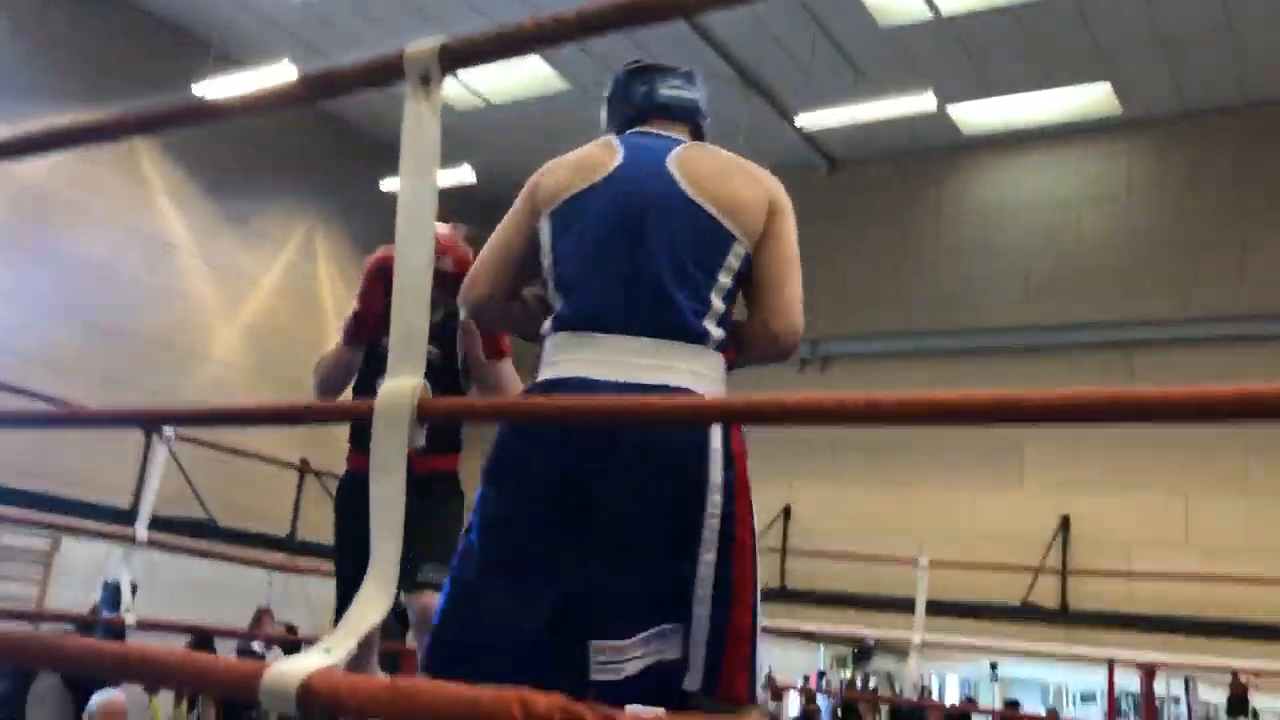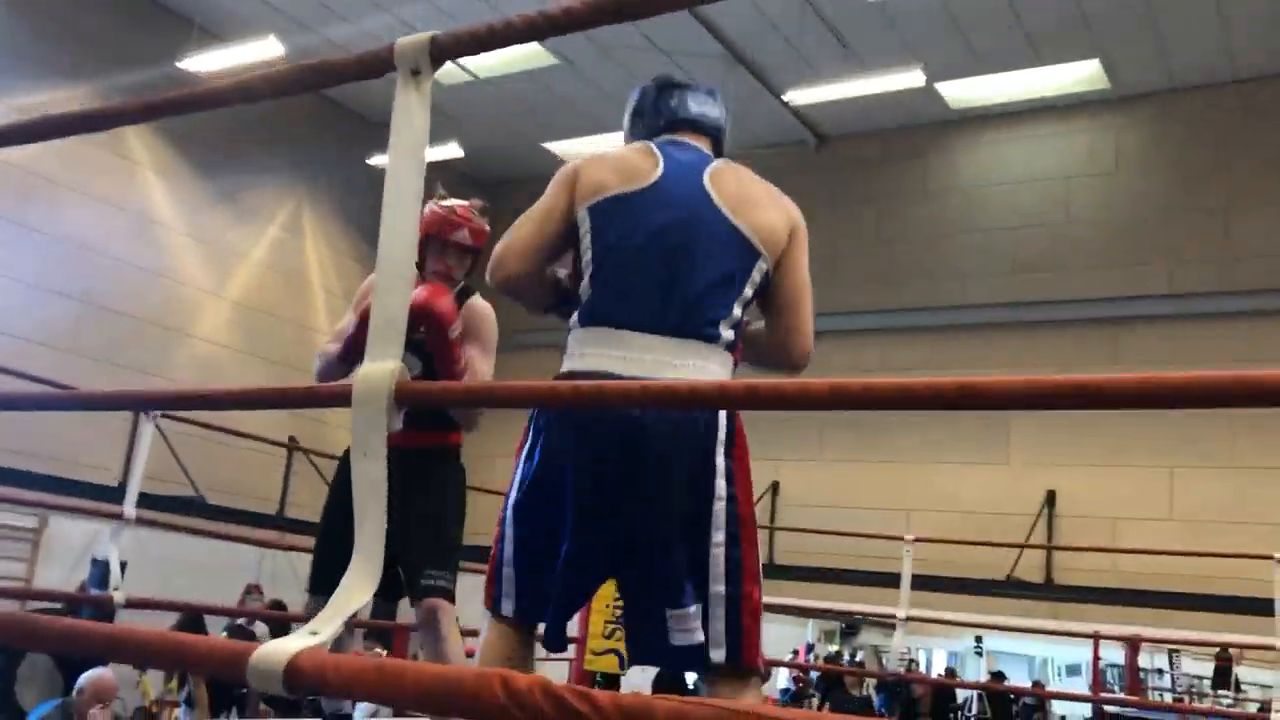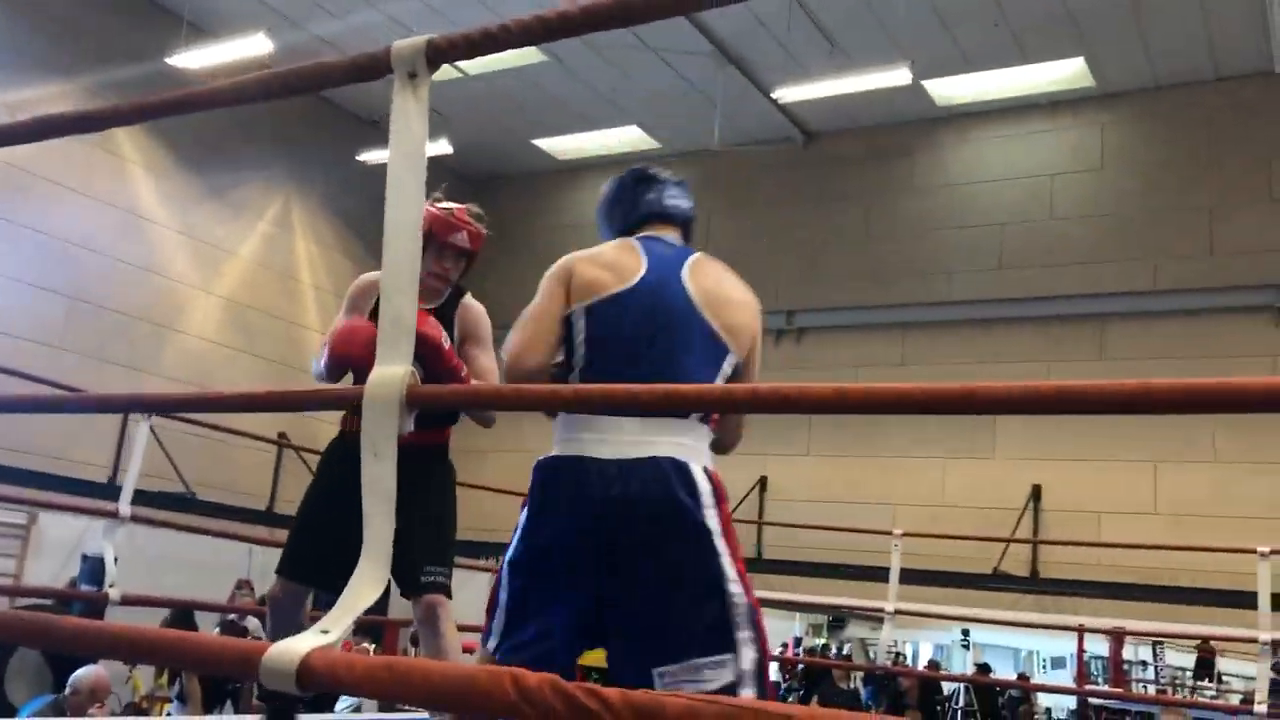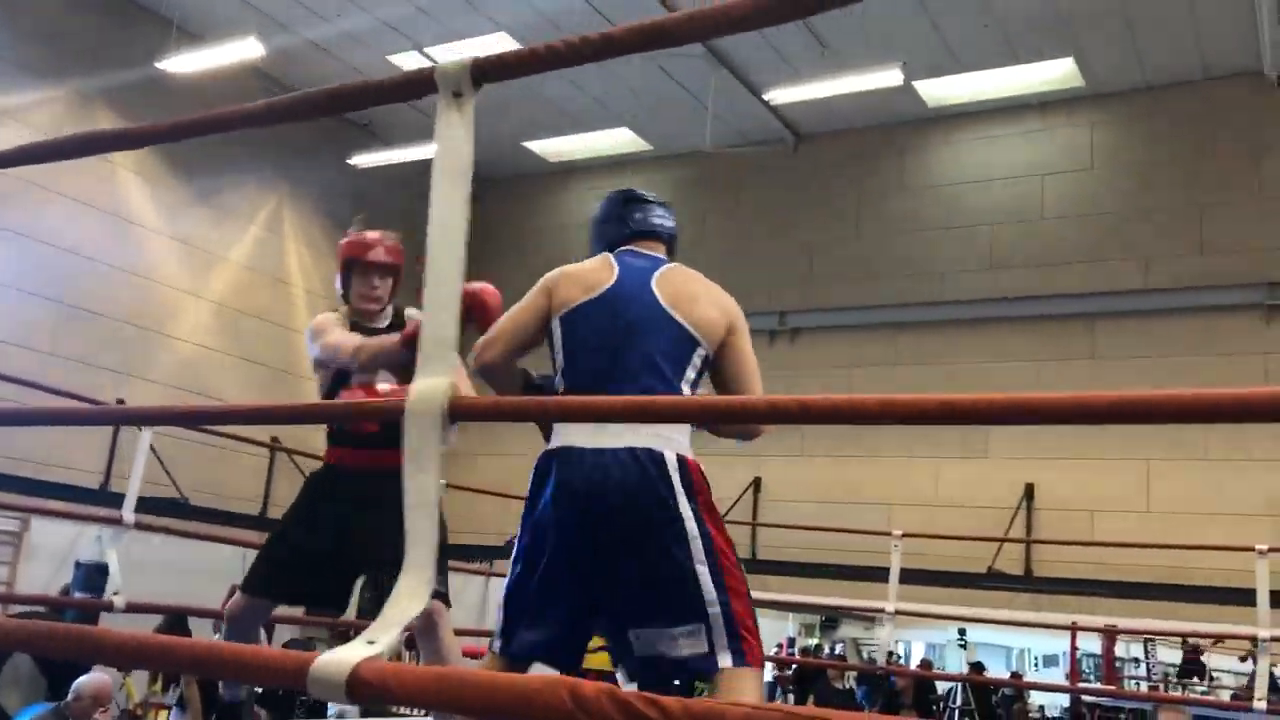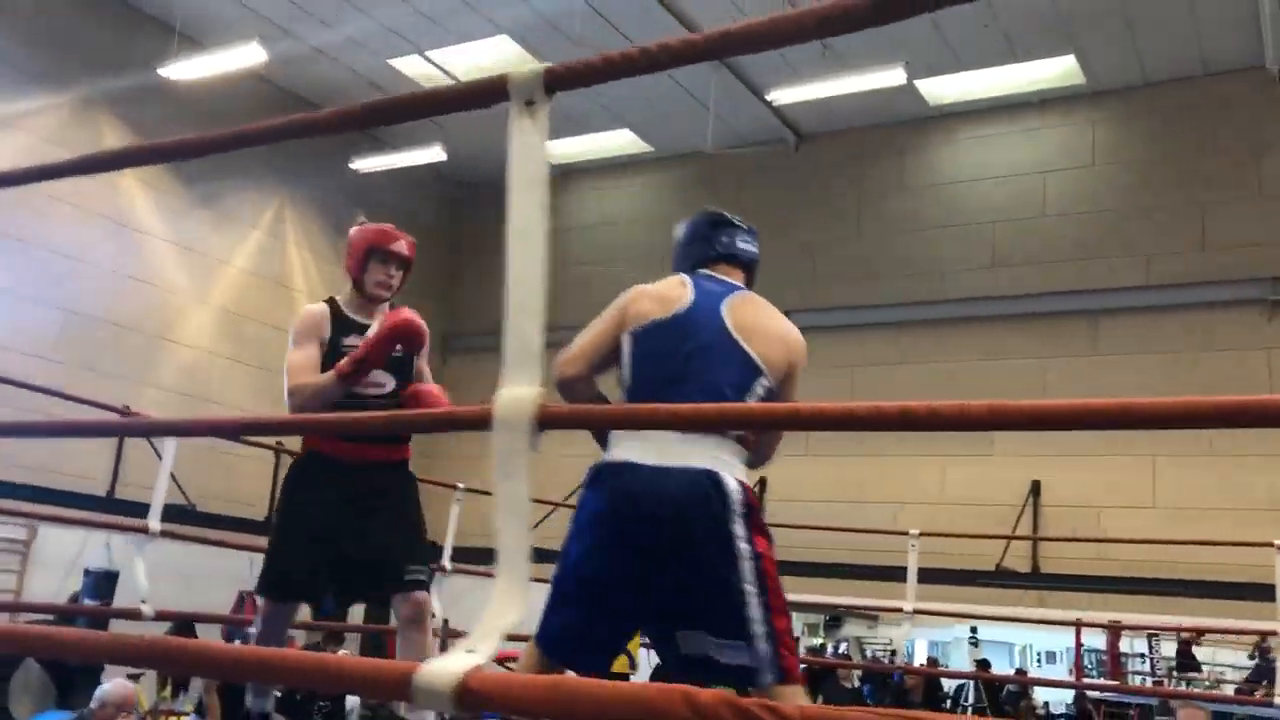
dt=0.2s
person 1, frame 1
left shoulder: (556, 175)
right shoulder: (756, 188)
left elbow: (481, 297)
right elbow: (780, 331)
left hip: (557, 417)
right hip: (682, 430)
left knee: (473, 657)
right knee: (709, 682)
person 1, frame 2
left shoulder: (593, 170)
right shoulder: (776, 209)
left elbow: (507, 269)
right elbow: (794, 353)
left hip: (586, 410)
right hip: (694, 422)
left knee: (513, 609)
right knee: (728, 662)
person 1, frame 3
left shoulder: (580, 267)
right shoulder: (738, 298)
left elbow: (519, 368)
right elbow: (729, 432)
left hip: (573, 481)
right hip: (675, 490)
left knee: (505, 656)
right knee: (732, 691)
person 1, frame 4
left shoulder: (566, 279)
right shoulder: (716, 301)
left elbow: (488, 358)
right elbow: (750, 420)
left hip: (570, 472)
right hip: (656, 476)
left knee: (509, 651)
right knee: (732, 661)
person 1, frame 5
left shoulder: (642, 298)
right shoulder: (782, 334)
left elbow: (568, 373)
left hip: (624, 485)
right hip: (708, 494)
left knee: (550, 647)
right knee: (773, 677)
person 2, frame 1
left shoulder: (467, 332)
right shoulder: (374, 311)
right elbow: (325, 388)
left wrist: (496, 339)
right wrist: (363, 316)
left hip: (431, 489)
right hip: (364, 486)
left knee: (428, 608)
person 2, frame 2
left shoulder: (475, 314)
right shoulder: (379, 291)
left elbow: (471, 414)
right elbow: (323, 372)
left wrist: (447, 344)
right wrist: (350, 346)
left hip: (431, 468)
left knee: (434, 605)
right knee: (322, 608)
person 2, frame 3
left shoulder: (470, 316)
right shoulder: (369, 291)
left elbow: (488, 411)
right elbow: (324, 370)
left wrist: (446, 364)
right wrist: (336, 359)
left hip: (421, 465)
right hip: (355, 454)
left knee: (431, 603)
right knee: (286, 592)
right ankle: (277, 701)
person 2, frame 4
left shoulder: (418, 324)
right shoulder: (326, 328)
left elbow: (464, 398)
right elbow: (352, 355)
left wrist: (394, 401)
left hip: (400, 484)
right hip: (339, 481)
left knee: (431, 612)
right knee: (245, 609)
person 2, frame 5
left shoulder: (412, 329)
right shoulder: (317, 320)
left elbow: (419, 401)
right elbow: (300, 398)
left wrist: (431, 406)
right wrist: (362, 359)
left hip: (388, 480)
right hip: (322, 475)
left knee: (415, 606)
right knee: (276, 610)
